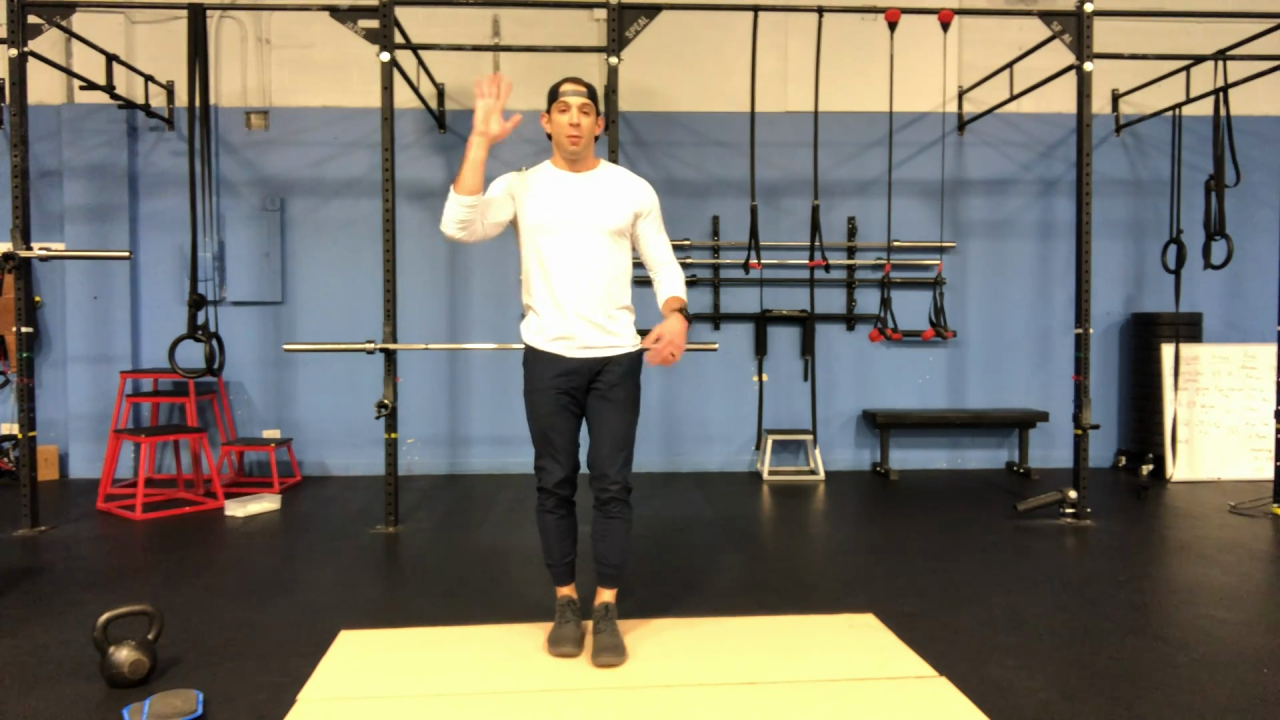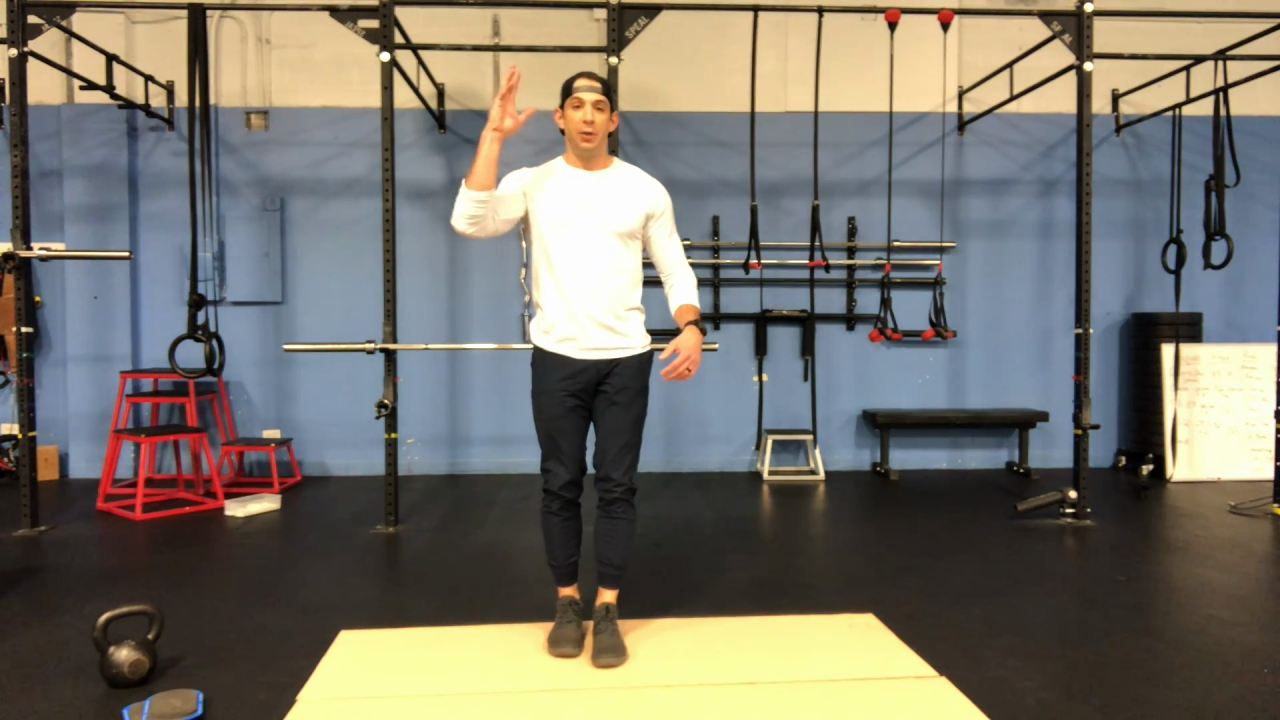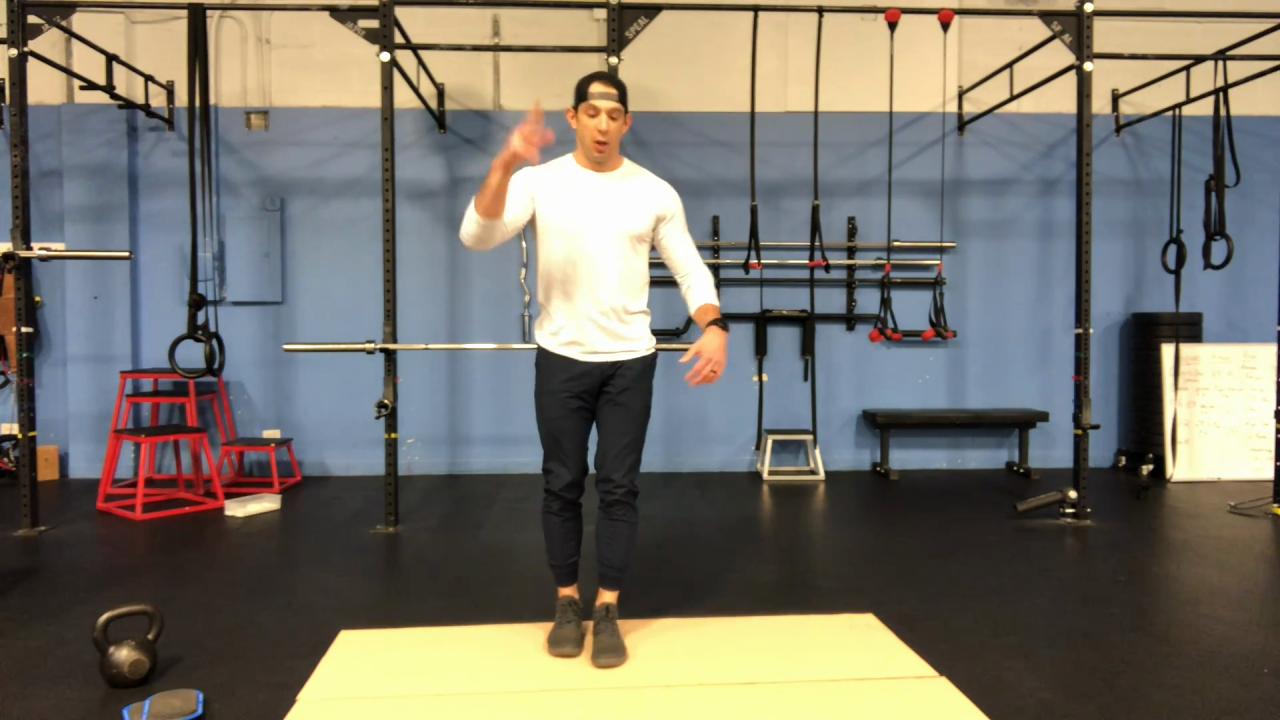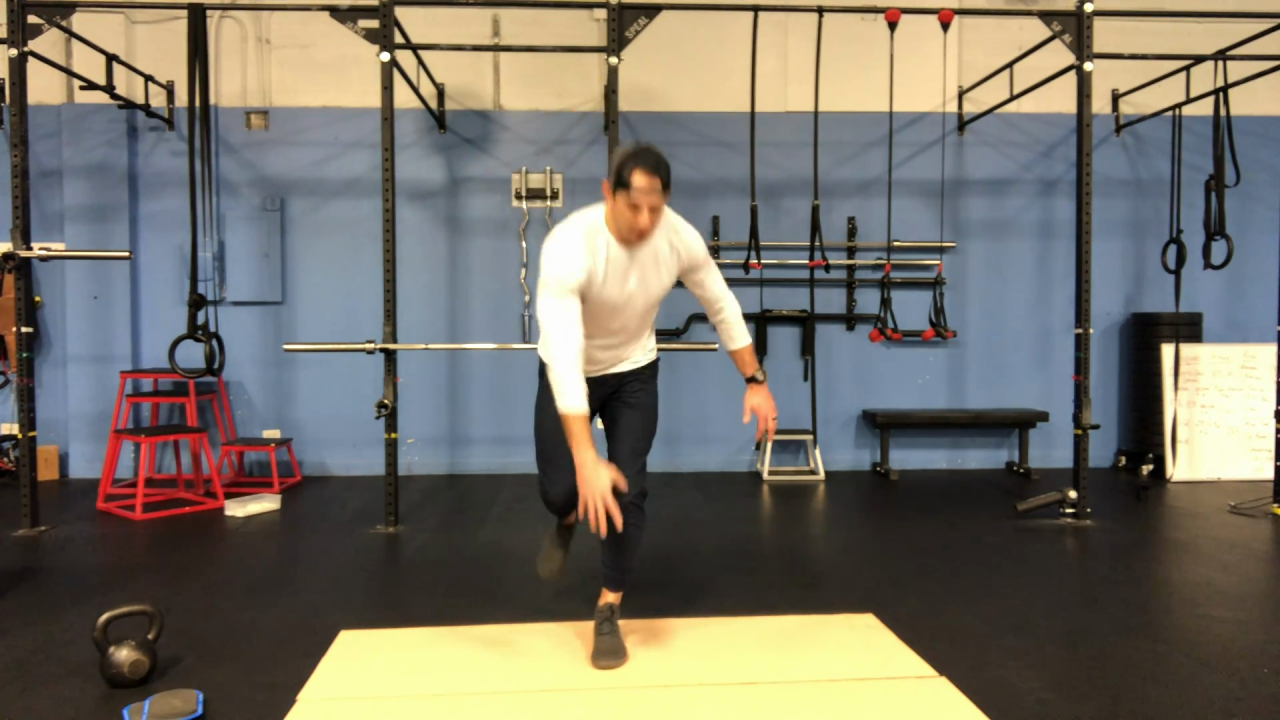
dt=0.5s
person 1, frame 1
left shoulder: (633, 188)
right shoulder: (521, 186)
left elbow: (664, 266)
right elbow: (460, 226)
left wrist: (676, 317)
right wrist: (480, 142)
left hip: (616, 358)
right hip: (549, 358)
left knee: (612, 483)
right knee: (555, 482)
left ankle: (606, 610)
right ankle: (565, 603)
person 1, frame 2
left shoulder: (645, 189)
right shoulder: (531, 183)
left elbow: (676, 271)
right elbow: (469, 221)
left wrist: (690, 328)
right wrist: (493, 135)
left hip: (625, 360)
right hip: (557, 359)
left knee: (616, 486)
right knee: (560, 485)
left ankle: (606, 611)
right ankle: (567, 604)
person 1, frame 3
left shoulder: (655, 191)
right shoulder: (538, 181)
left elbow: (691, 269)
right elbow: (475, 236)
left wrist: (714, 327)
right wrist: (505, 164)
left hip: (629, 362)
right hip: (561, 360)
left knee: (618, 487)
right knee: (562, 485)
left ankle: (606, 612)
right ankle: (567, 604)
person 1, frame 4
left shoulder: (682, 239)
right shoulder: (570, 244)
left elbow: (724, 309)
right elbow: (562, 355)
left wrist: (754, 381)
right wrist: (588, 459)
left hip: (634, 372)
right hip: (570, 367)
left knee: (630, 489)
right knee: (560, 486)
left ankle: (607, 612)
right ankle: (566, 519)
